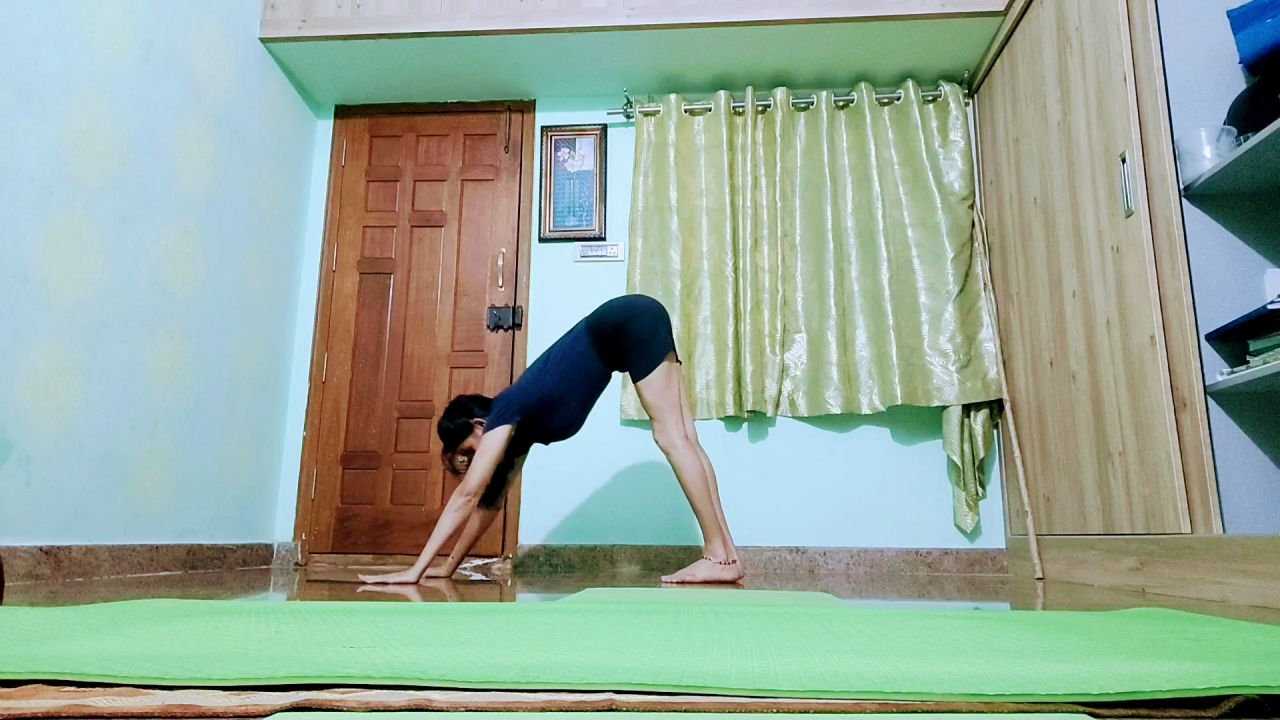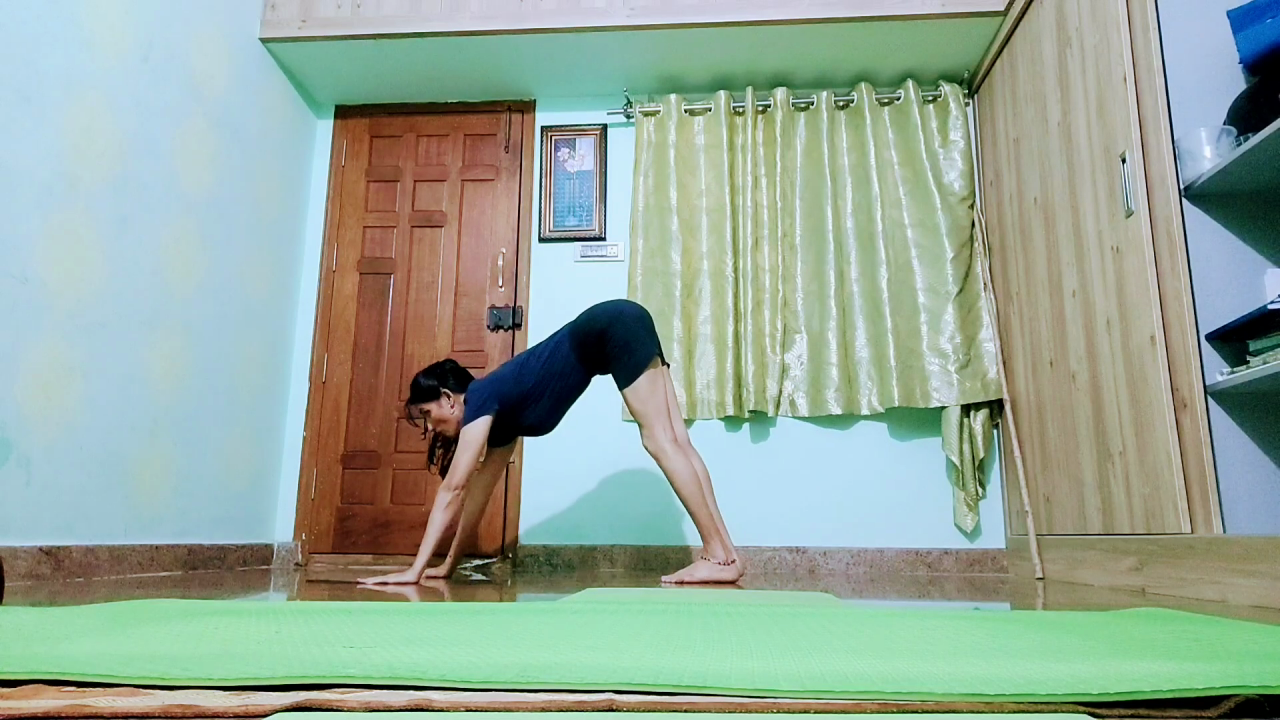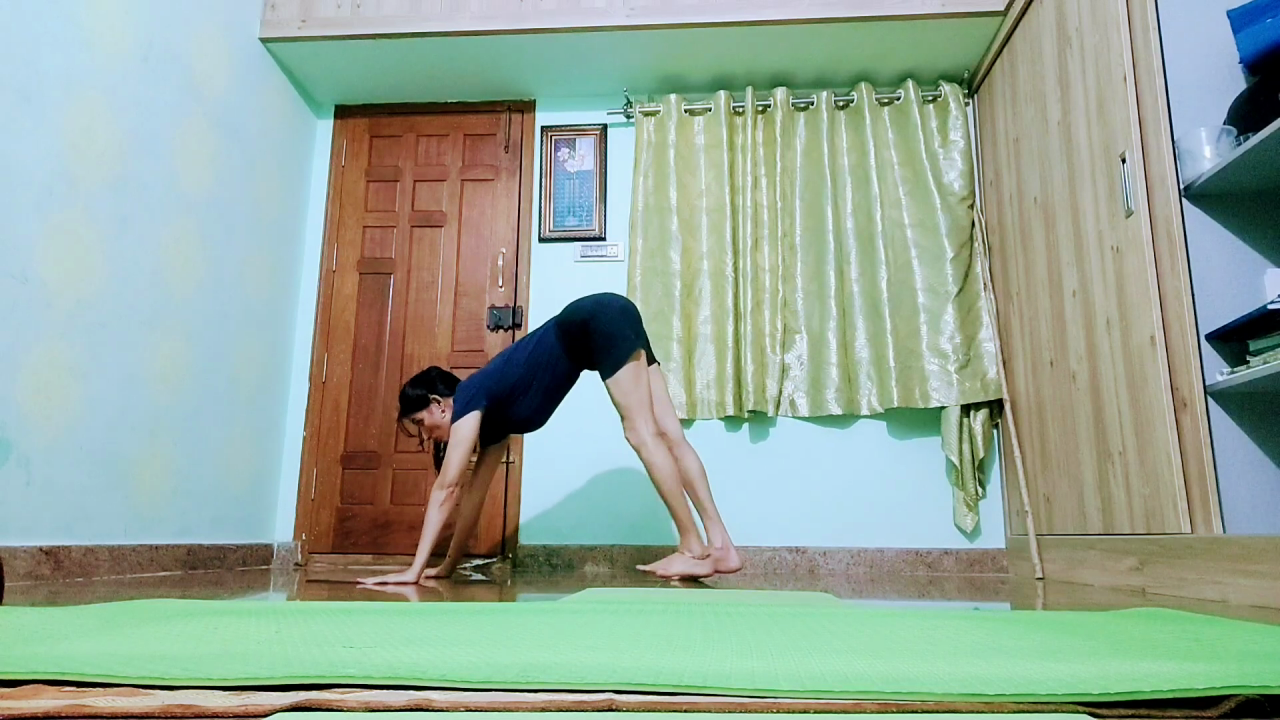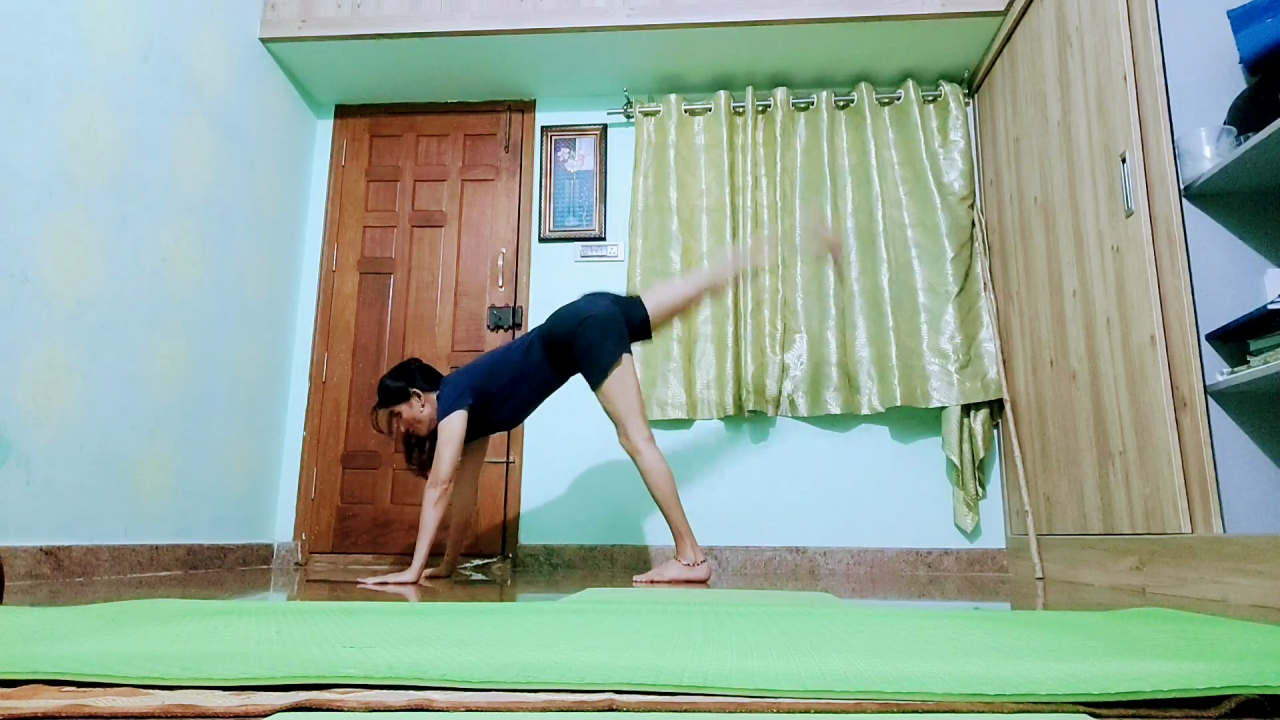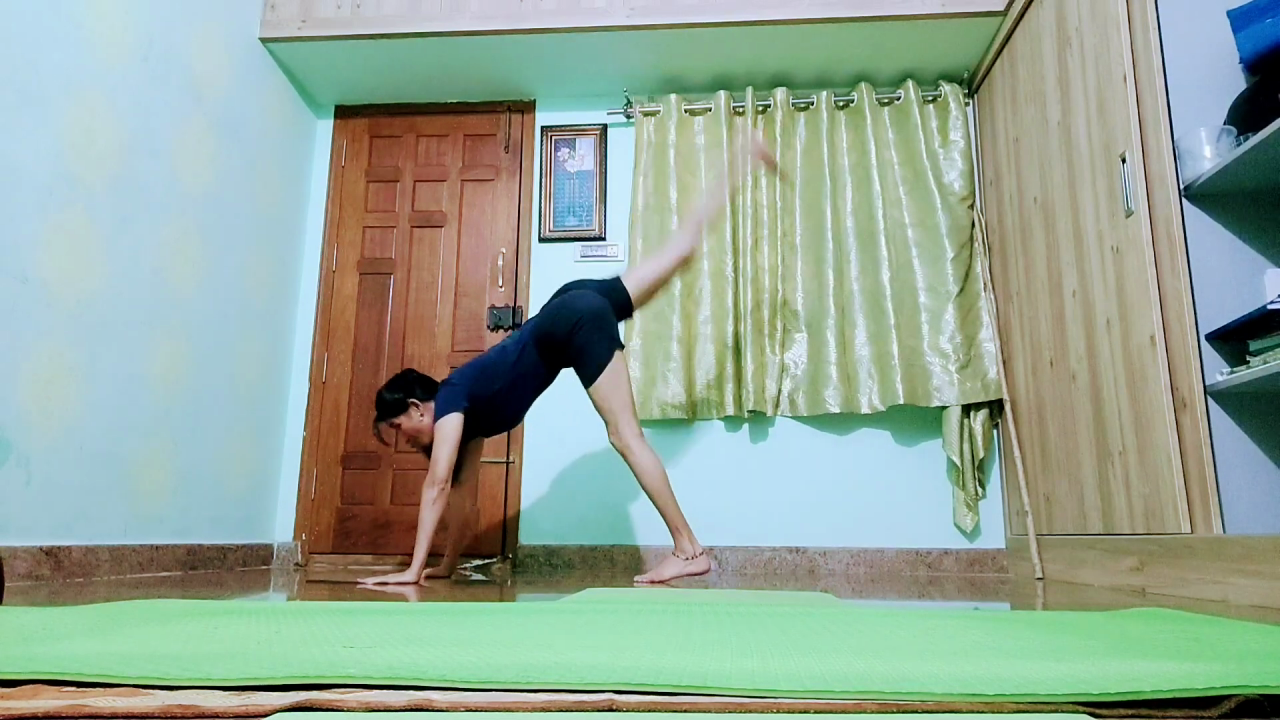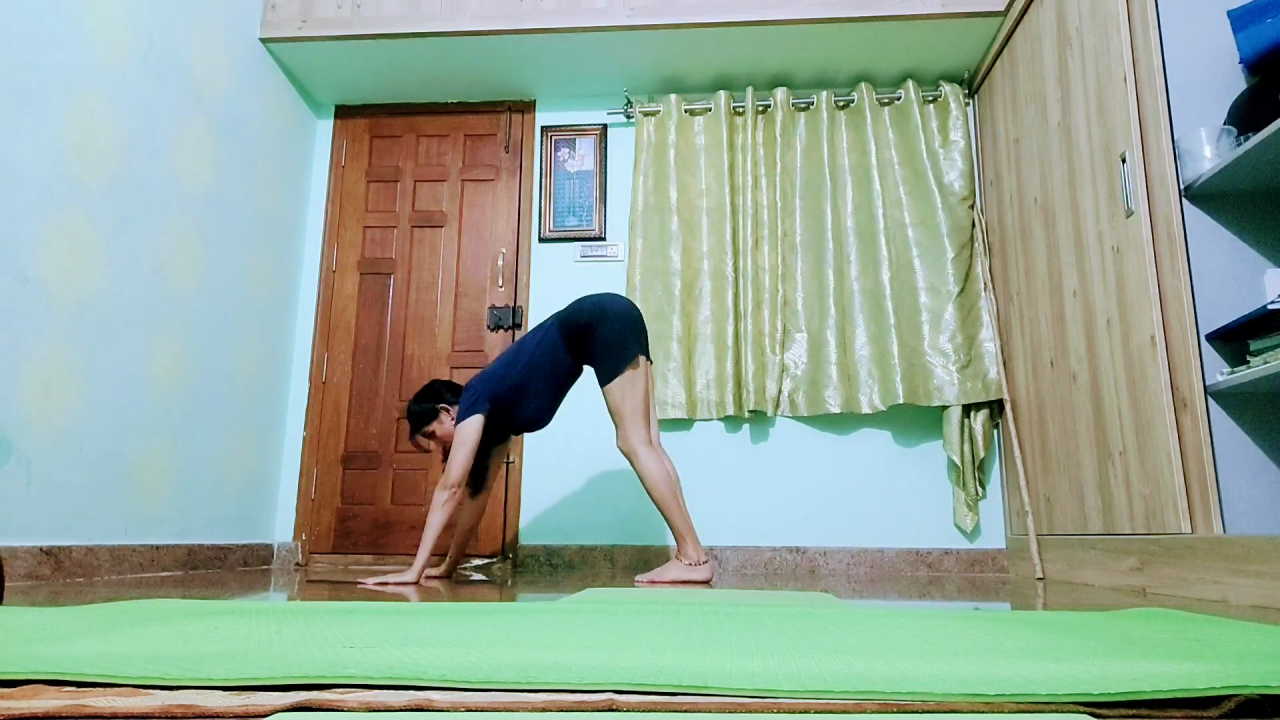
dt=0.5s
person 1, frame 1
left shoulder: (504, 416)
right shoulder: (518, 427)
left elbow: (467, 496)
right elbow: (488, 504)
left wrist: (416, 570)
right wrist: (449, 566)
left hip: (630, 325)
right hip: (626, 329)
left knee: (672, 437)
right knee: (684, 438)
left ankle: (720, 558)
right ankle: (726, 554)
person 1, frame 2
left shoulder: (481, 401)
right shoulder: (500, 416)
left elbow: (454, 488)
right elbow: (479, 489)
left wrist: (416, 569)
right wrist: (448, 564)
left hip: (615, 328)
right hip: (611, 335)
left knee: (661, 441)
right knee: (676, 441)
left ankle: (719, 557)
right ankle: (725, 552)
person 1, frame 3
left shoulder: (468, 400)
right shoulder: (493, 416)
left elbow: (448, 487)
right elbow: (474, 489)
left wrist: (416, 568)
right wrist: (448, 565)
left hip: (600, 320)
right hip: (602, 327)
left knee: (643, 435)
right knee: (668, 434)
left ankle: (693, 548)
right ankle: (720, 547)
person 1, frame 4
left shoulder: (452, 399)
right shoulder: (469, 413)
left elbow: (440, 483)
right elbow: (464, 491)
left wrist: (416, 567)
right wrist: (450, 561)
left hip: (586, 329)
right hip: (588, 324)
left knee: (637, 439)
right knee: (707, 281)
left ankle: (692, 556)
person 1, frame 5
left shoulder: (450, 403)
right shoulder: (467, 419)
left elbow: (436, 488)
right elbow: (463, 489)
left wrist: (415, 570)
right wrist: (446, 565)
left hip: (572, 323)
right hip: (577, 309)
left knee: (626, 438)
right knee: (682, 247)
left ankle: (688, 552)
right ankle: (744, 163)
person 1, frame 6
left shoulder: (474, 403)
right shoulder: (495, 413)
left elbow: (451, 489)
right elbow: (476, 491)
left wrist: (416, 569)
right wrist: (449, 565)
left hip: (603, 322)
right hip: (606, 323)
left knee: (636, 444)
right knee: (647, 444)
left ankle: (693, 557)
right ankle: (690, 553)
